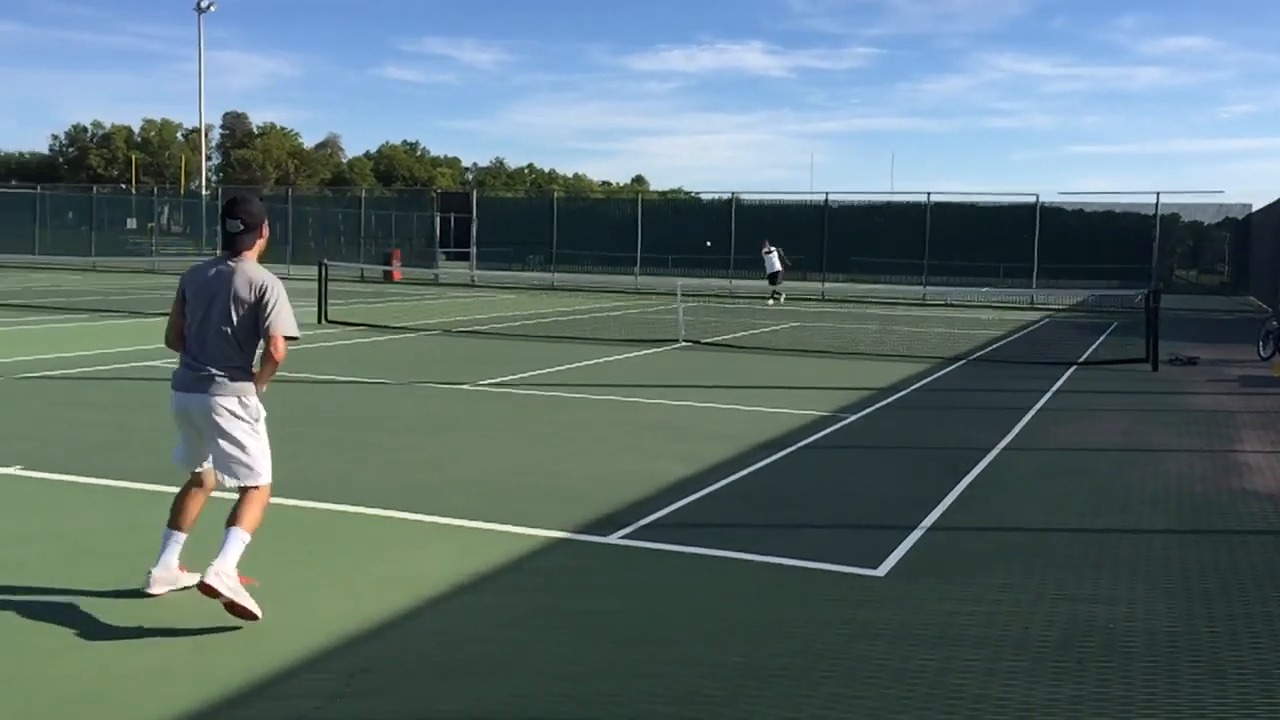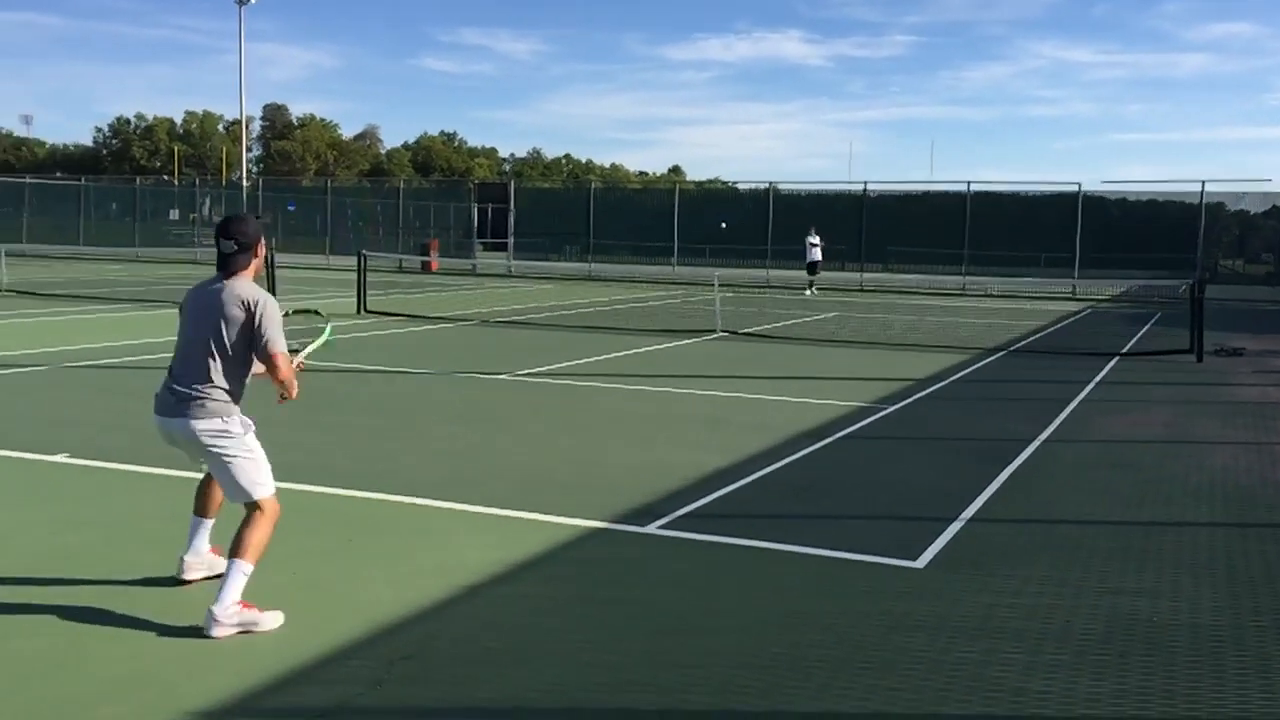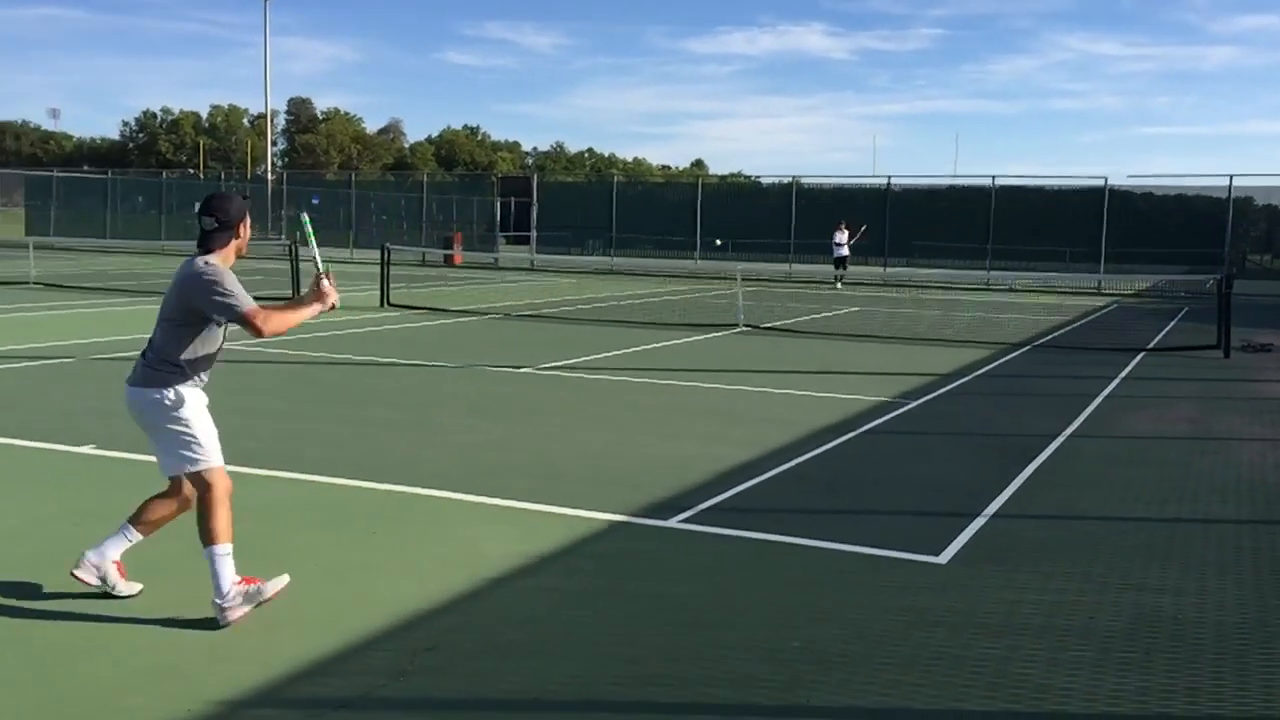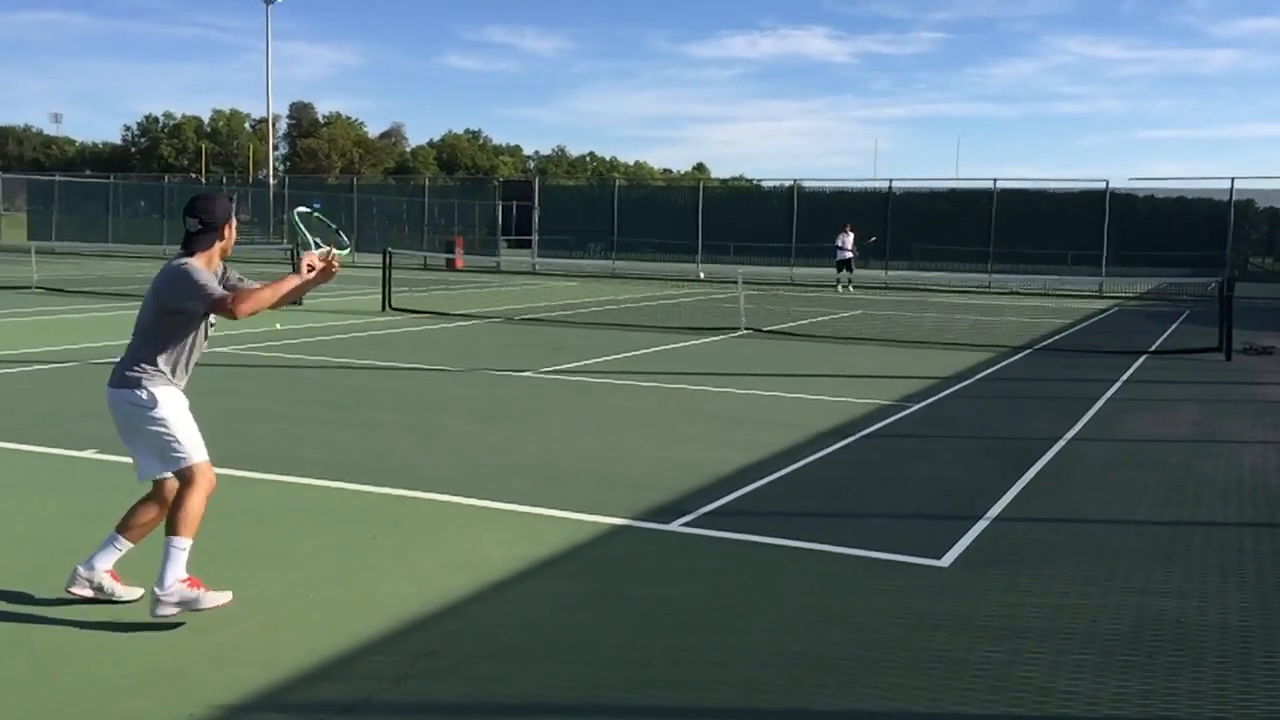
dt=0.2s
person 1, frame 1
left shoulder: (194, 276)
right shoulder: (266, 284)
left elbow: (173, 337)
right elbow: (275, 351)
right wrist: (259, 380)
left hip: (184, 393)
right hip: (229, 397)
left knee: (199, 479)
right knee: (256, 490)
left ankle: (164, 570)
right ankle: (222, 574)
person 1, frame 2
left shoulder: (196, 295)
right shoulder: (258, 301)
right elbow: (278, 372)
left wrist: (269, 366)
right wrist: (290, 386)
left hip: (170, 413)
right hip: (208, 416)
left knee: (225, 472)
right knee: (264, 508)
left ankle: (196, 556)
right ankle: (227, 610)
person 1, frame 3
left shoulder: (213, 271)
right shoulder: (209, 274)
left elbow: (258, 315)
right elbow: (261, 326)
left wrist: (309, 296)
right wrist: (316, 307)
left hip: (156, 391)
right hip: (166, 392)
left knee: (183, 492)
right knee: (215, 483)
left ankle: (99, 560)
right ankle: (229, 591)
person 1, frame 4
left shoulder: (215, 272)
right shoulder: (184, 273)
left elbow: (263, 298)
right elbow: (237, 308)
left wrist: (312, 278)
right wrist: (296, 277)
left hip: (147, 392)
right hip: (143, 391)
left knee: (167, 493)
right knee: (199, 477)
left ankle: (92, 572)
right ankle: (171, 586)
